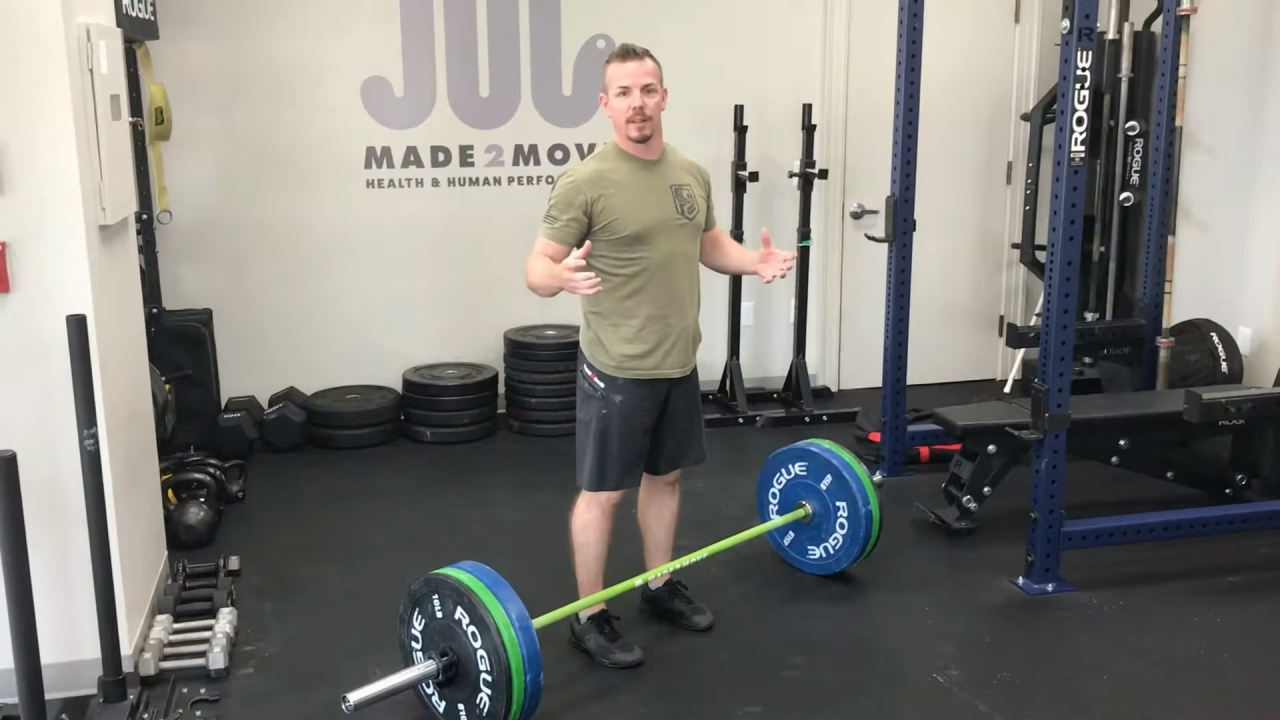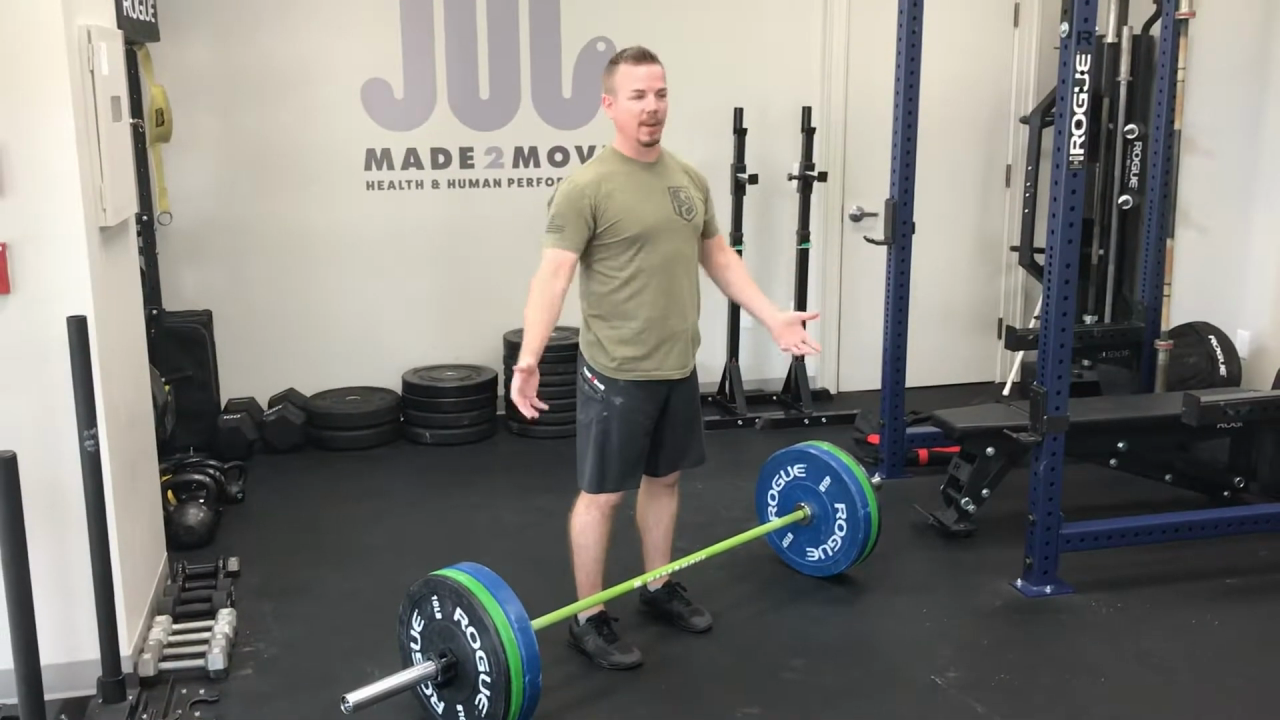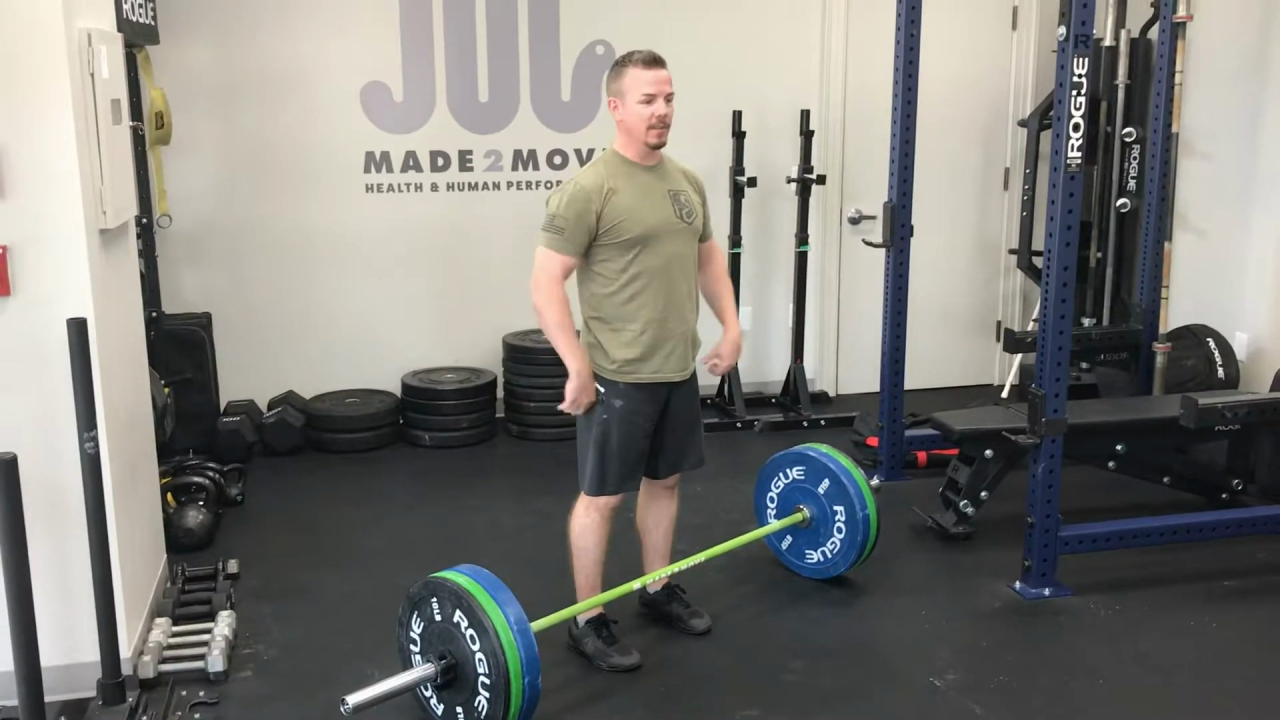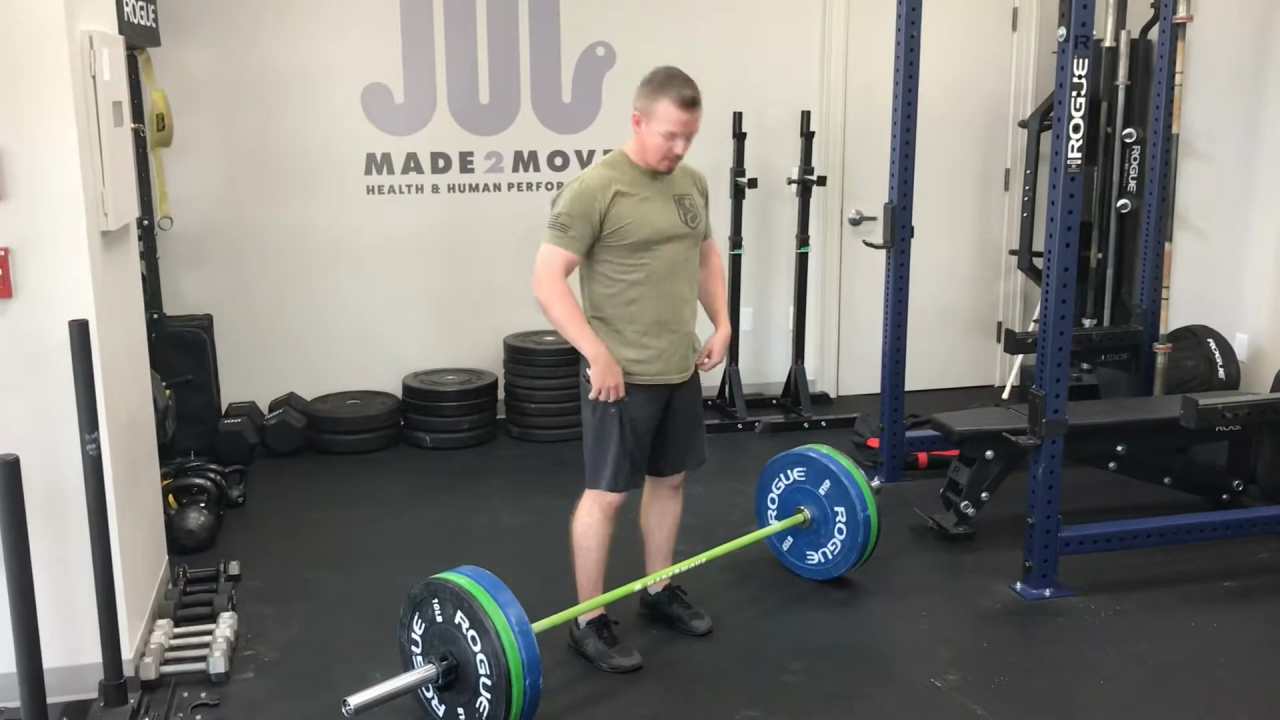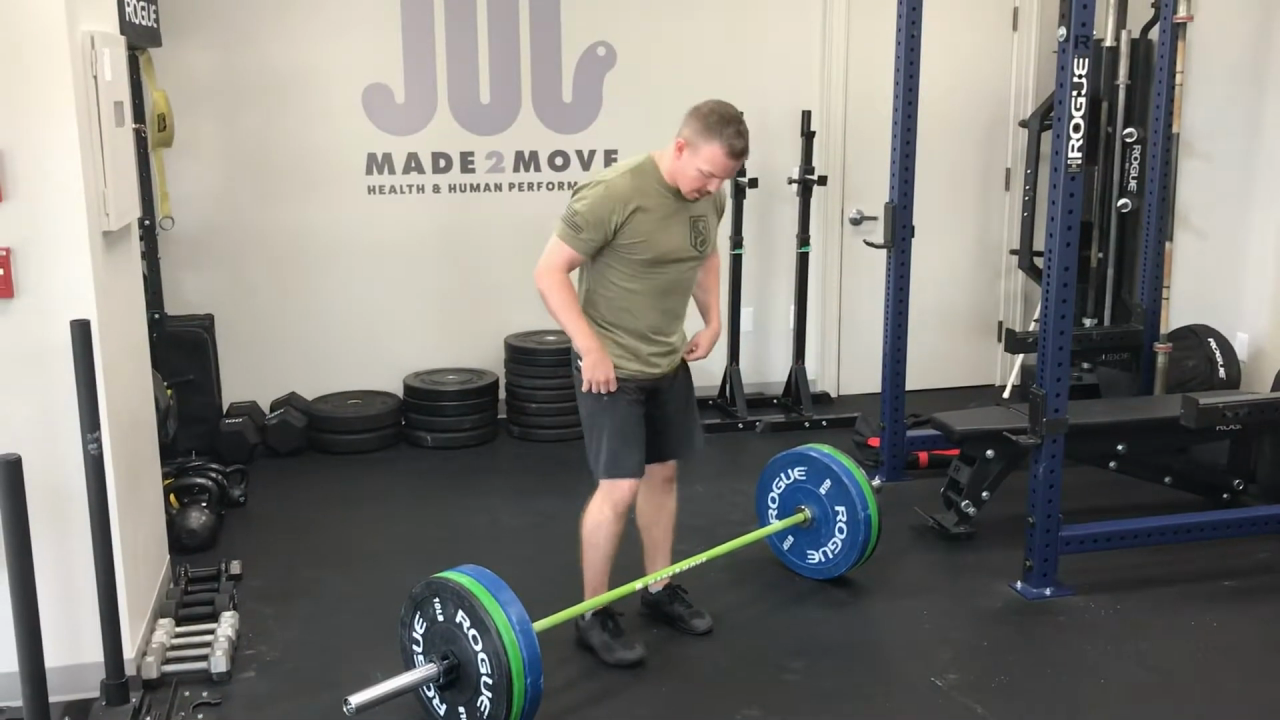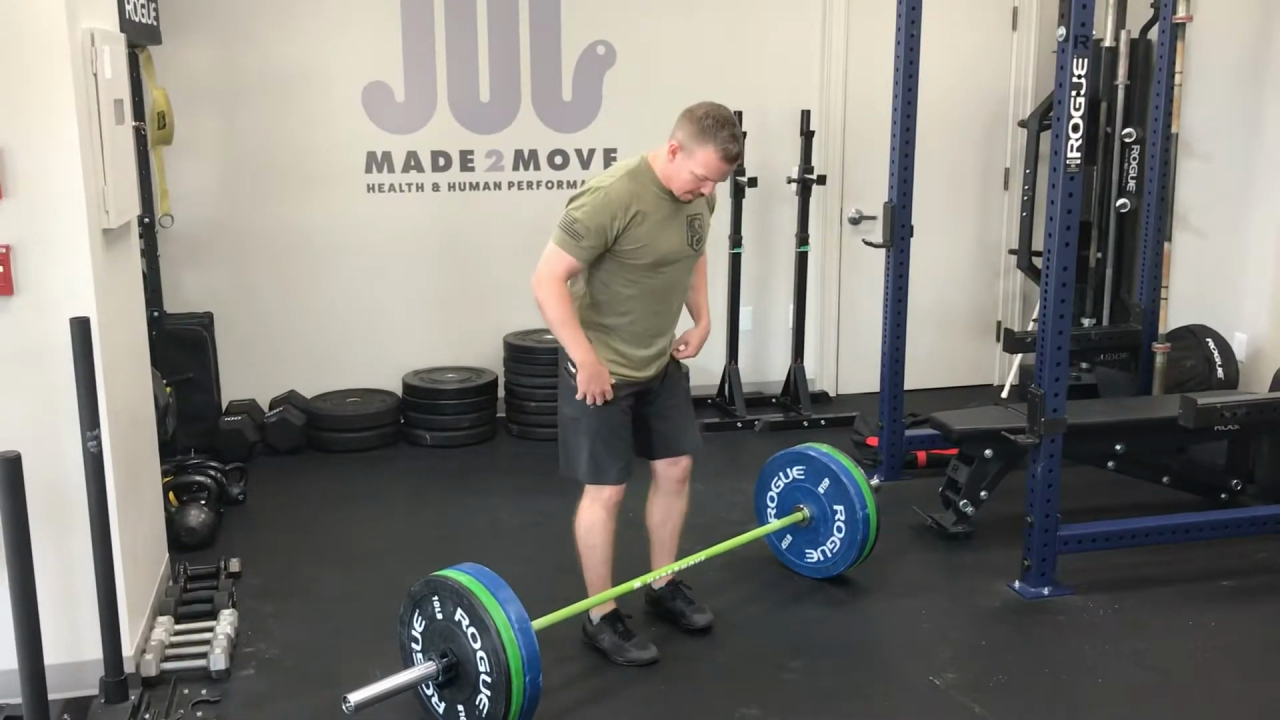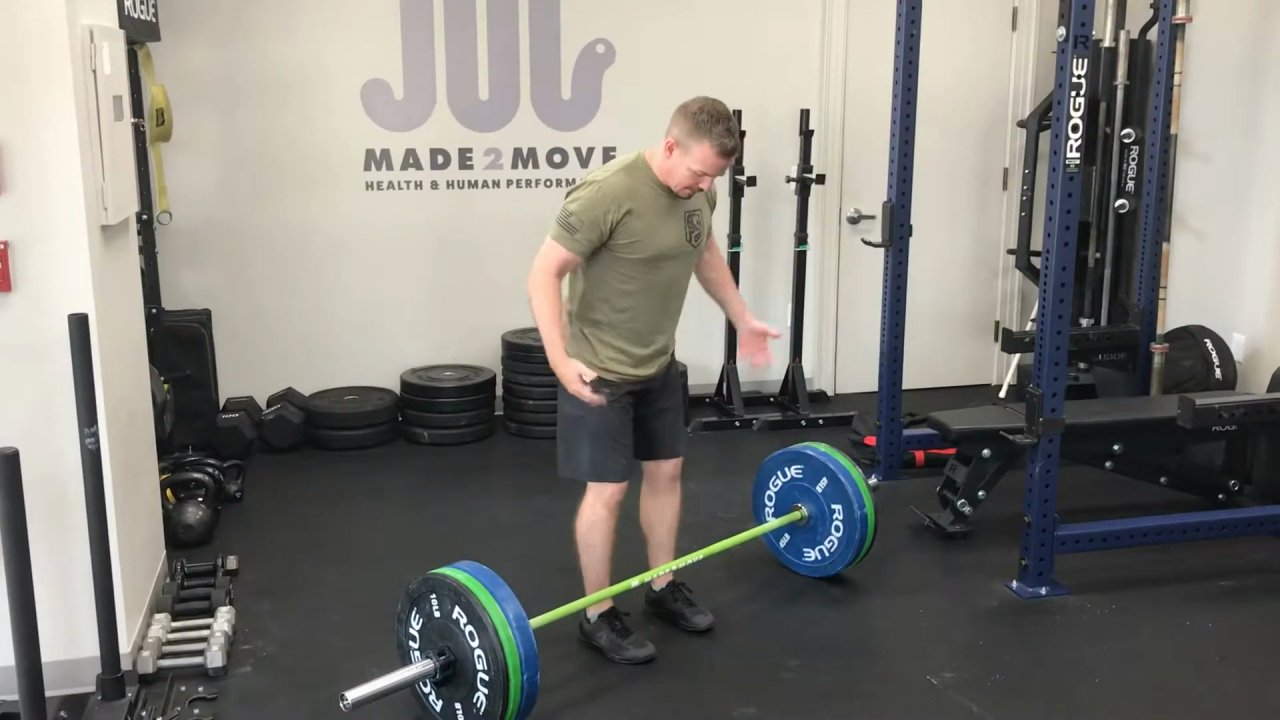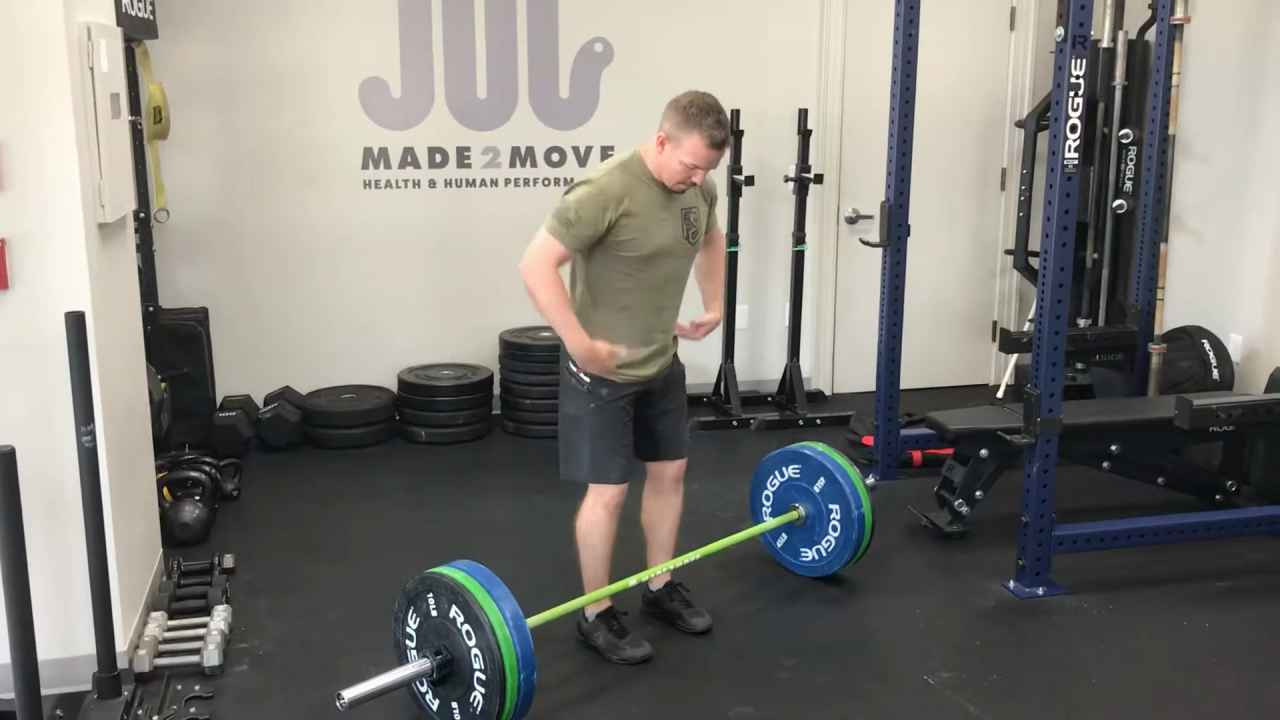
dt=0.3s
person 1, frame 1
left shoulder: (691, 174)
right shoulder: (585, 183)
left elbow: (710, 242)
right elbow: (538, 264)
left wrist: (755, 261)
right wrist: (563, 276)
left hip: (679, 362)
right hip: (617, 369)
left knee: (665, 476)
right knee: (603, 492)
left ankle: (660, 585)
right ankle: (590, 616)
person 1, frame 2
left shoulder: (688, 178)
right shoulder: (586, 187)
left elbow: (716, 254)
right elbow: (551, 277)
left wrist: (772, 316)
right wrist: (529, 358)
left hip: (678, 366)
right hip: (617, 373)
left knee: (665, 478)
right knee: (602, 494)
left ankle: (658, 586)
right ankle: (588, 618)
person 1, frame 3
left shoulder: (686, 180)
right shoulder: (587, 190)
left elbow: (708, 257)
right elbow: (546, 284)
left wrist: (730, 325)
right wrist: (576, 368)
left hip: (678, 370)
right hip: (618, 378)
left knee: (664, 481)
right knee: (601, 496)
left ankle: (657, 589)
right ankle: (587, 620)
person 1, frame 4
left shoulder: (692, 182)
right shoulder: (594, 189)
left elbow: (707, 254)
right elbow: (547, 280)
left wrist: (722, 324)
right wrist: (598, 355)
left hip: (680, 368)
right hip: (623, 375)
left knee: (669, 480)
right knee: (606, 495)
left ankle: (659, 589)
right ankle: (589, 621)
person 1, frame 5
left shoulder: (708, 197)
right shoulder: (613, 192)
right elbow: (550, 271)
left wrist: (713, 321)
right wrist: (592, 348)
left hip: (667, 362)
right hip: (612, 368)
left knee: (663, 474)
right knee: (620, 486)
left ankle: (659, 588)
right ankle: (594, 616)
person 1, frame 6
left shoulder: (698, 195)
right shoulder: (610, 198)
right elbow: (548, 280)
left wrist: (702, 321)
right wrist: (587, 360)
left hip: (660, 362)
right hip: (603, 371)
left knee: (676, 470)
right knee: (606, 491)
left ankle: (663, 584)
right ankle: (601, 617)
person 1, frame 7
left shoulder: (699, 191)
right shoulder: (609, 193)
right elbow: (546, 272)
left wrist: (741, 318)
right wrist: (559, 356)
left hip: (658, 363)
right hip: (603, 368)
left knee: (666, 472)
right knee: (608, 488)
left ankle: (663, 587)
right ankle: (598, 617)
person 1, frame 8
left shoulder: (699, 187)
right shoulder: (606, 191)
left elbow: (710, 238)
right elbow: (537, 266)
left wrist: (713, 307)
right wrist: (579, 343)
left hip: (662, 363)
right hip: (602, 371)
left knee: (669, 472)
right knee: (608, 490)
left ankle: (660, 587)
right ankle: (595, 615)
